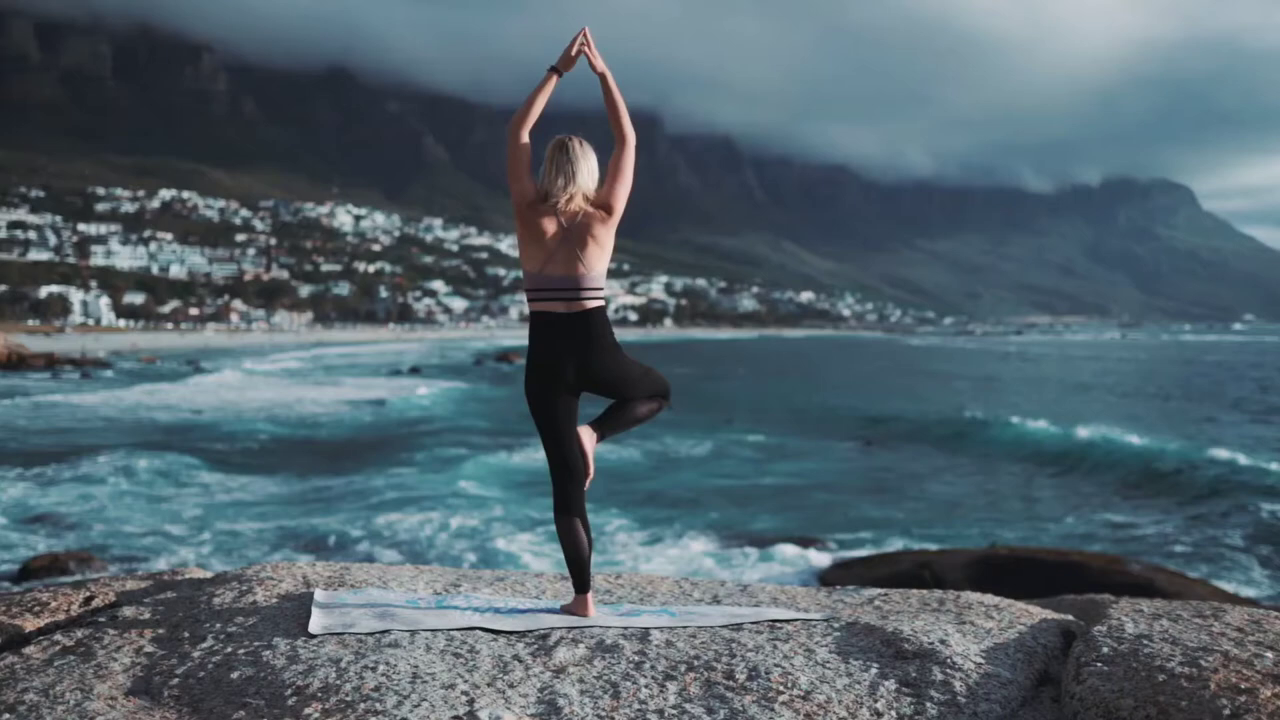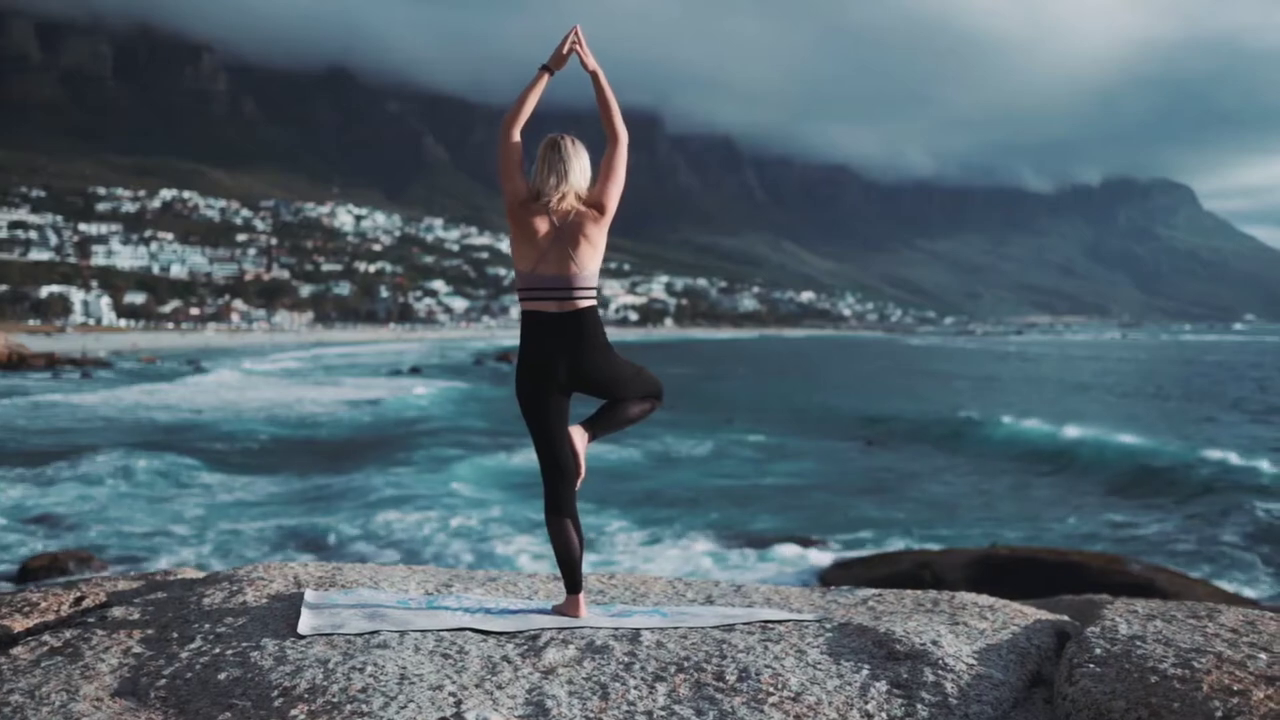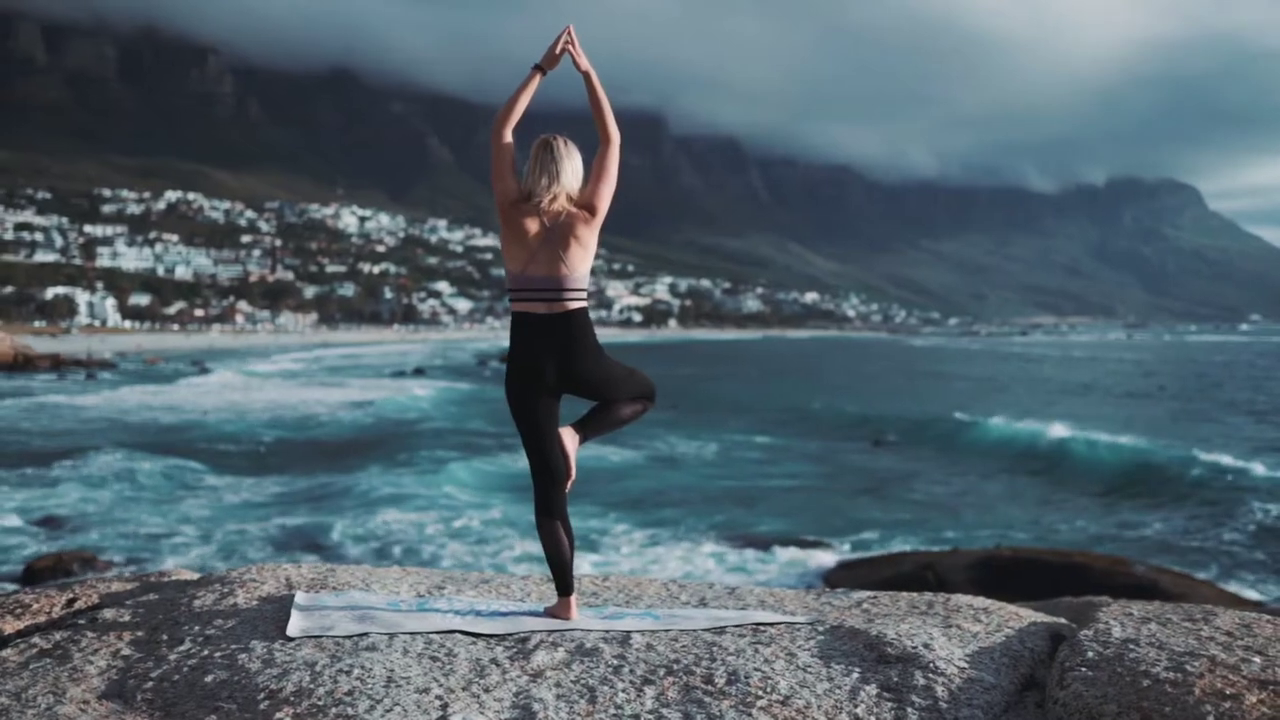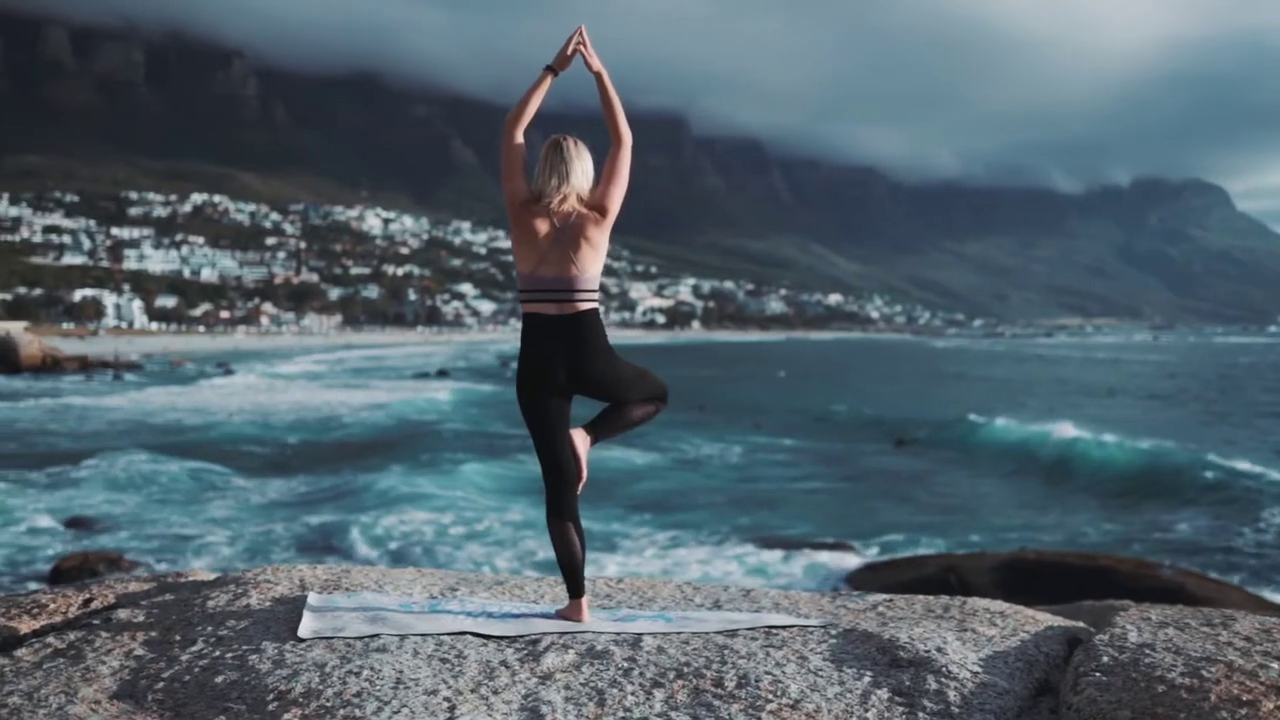
dt=0.4s
person 1, frame 1
left shoulder: (529, 216)
right shoulder: (604, 218)
left elbow: (517, 134)
right elbow: (627, 139)
left wrist: (558, 69)
right wrist: (600, 70)
left hip: (546, 358)
right hip: (596, 352)
left knee: (566, 483)
right knee: (657, 390)
left ankle: (582, 598)
right ankle: (594, 433)
person 1, frame 2
left shoulder: (521, 215)
right shoulder: (597, 217)
left elbow: (510, 132)
right elbow: (619, 137)
left wrist: (549, 68)
right wrist: (593, 69)
left hip: (537, 357)
right hip: (588, 351)
left knee: (558, 484)
right knee: (651, 392)
left ankle: (576, 599)
right ankle: (586, 434)
person 1, frame 3
left shoulder: (512, 216)
right shoulder: (587, 218)
left elbow: (501, 132)
right elbow: (611, 139)
left wrist: (542, 68)
right wrist: (584, 69)
left hip: (526, 358)
right hip: (577, 353)
left knee: (547, 485)
right knee: (643, 392)
left ankle: (565, 600)
right ankle: (576, 434)
person 1, frame 4
left shoulder: (522, 217)
right shoulder: (598, 219)
left elbow: (512, 133)
right elbow: (623, 140)
left wrist: (553, 69)
right wrist: (597, 70)
left hip: (538, 360)
right hip: (588, 354)
left knee: (559, 487)
right knee: (654, 394)
left ankle: (577, 603)
right ankle: (588, 436)
